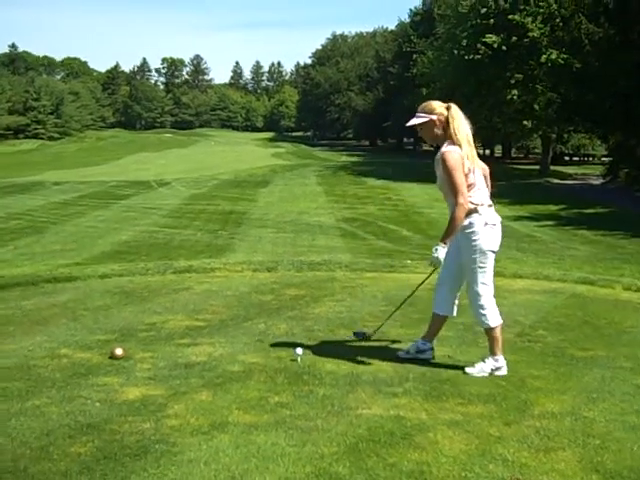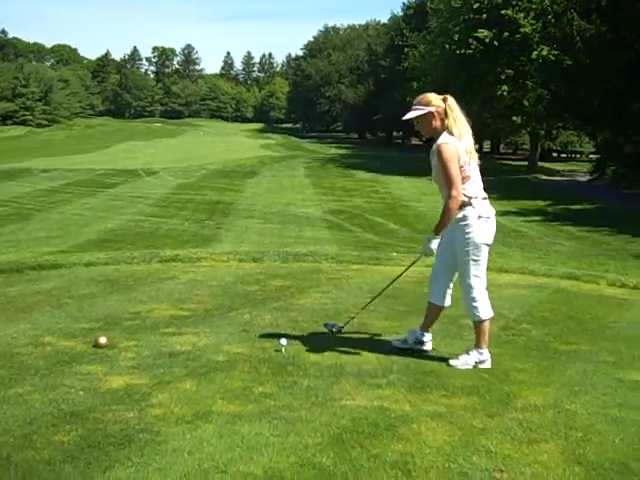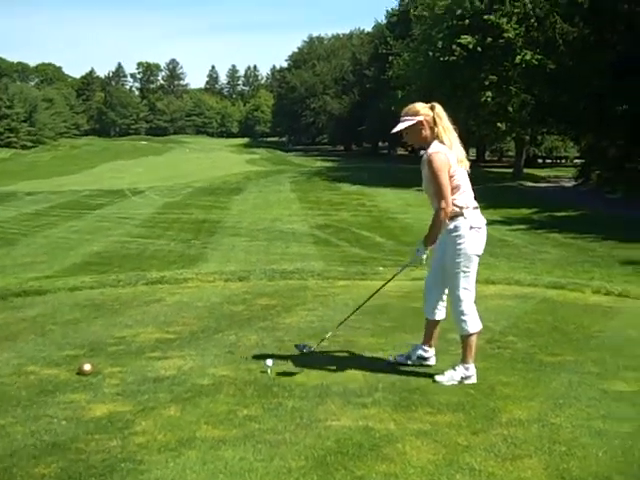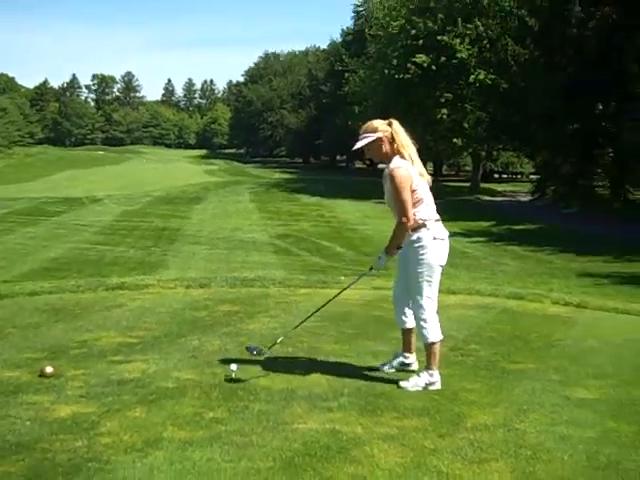
dt=0.1s
person 1, frame 1
left shoulder: (449, 154)
right shoulder: (456, 148)
left elbow: (462, 203)
right elbow: (485, 170)
left wrist: (442, 243)
right wrist: (486, 199)
left hip: (479, 227)
right hip: (470, 227)
left knee: (480, 294)
right knee: (445, 286)
left ankle: (496, 360)
right ankle: (425, 345)
person 1, frame 2
left shoulder: (444, 146)
right shoulder: (452, 140)
left elbow: (455, 195)
right elbow: (467, 176)
left wrist: (435, 235)
left hip: (473, 220)
right hip: (463, 219)
left knee: (472, 286)
right knee: (440, 276)
left ankle: (481, 353)
right ankle: (423, 335)
person 1, frame 3
left shoulder: (435, 155)
right shoulder: (441, 150)
left elbow: (445, 206)
left wrist: (425, 244)
left hip: (464, 230)
right hip: (452, 230)
left knee: (461, 299)
right knee: (433, 290)
left ankle: (467, 368)
right ankle: (426, 349)
person 1, frame 4
left shoulder: (397, 170)
right shoulder: (400, 165)
left elbow: (406, 220)
left wrist: (386, 254)
right wrist: (394, 248)
left hip: (427, 241)
right hip: (415, 241)
left knee: (423, 307)
right knee: (402, 299)
left ankle: (431, 374)
right ankle: (408, 356)
